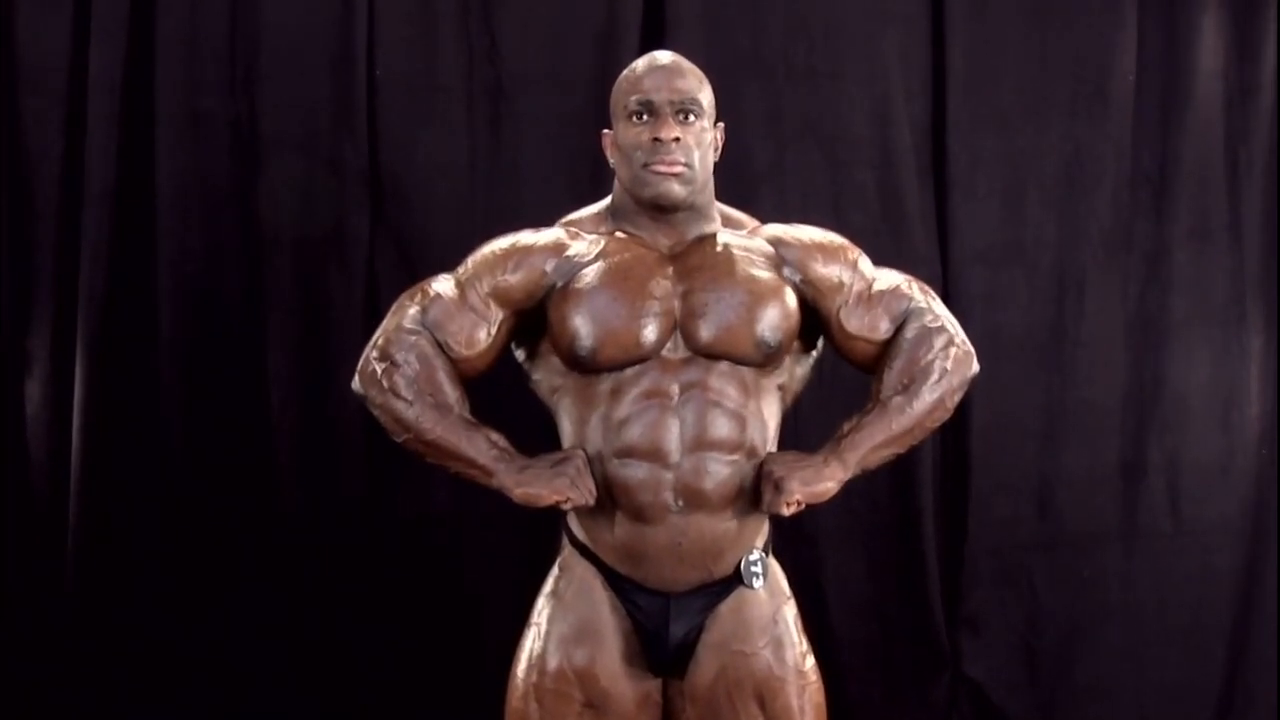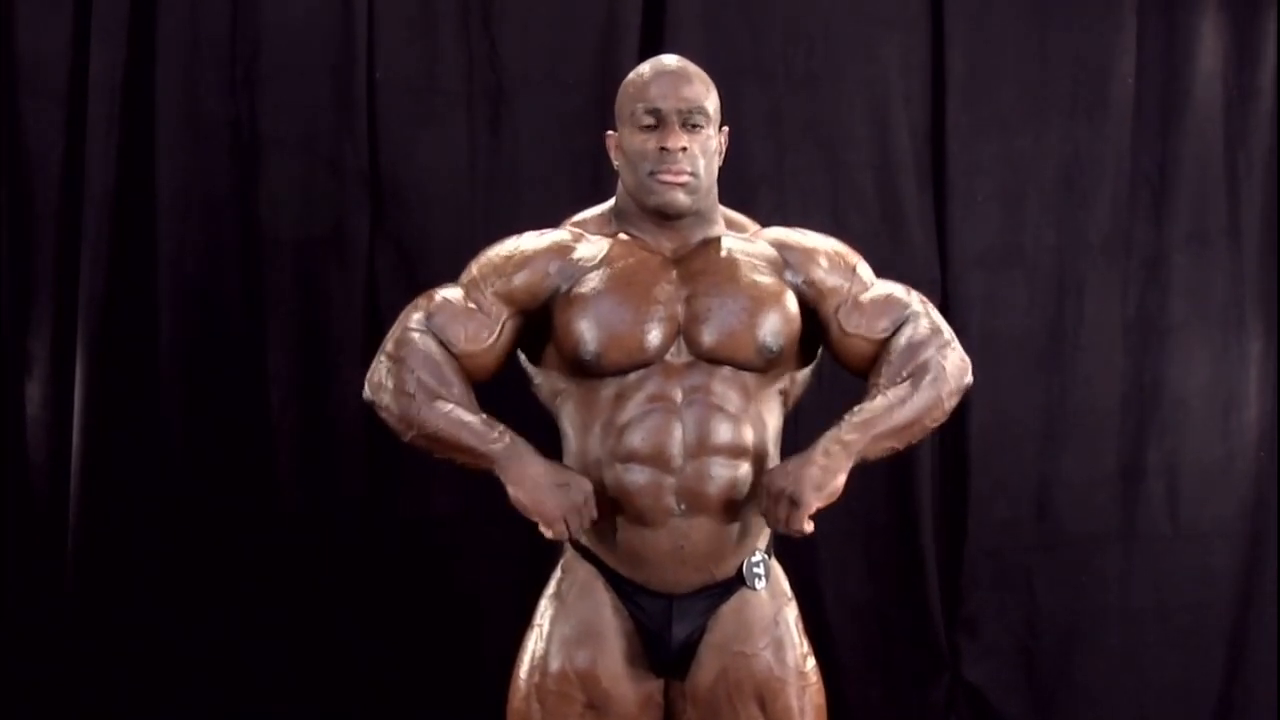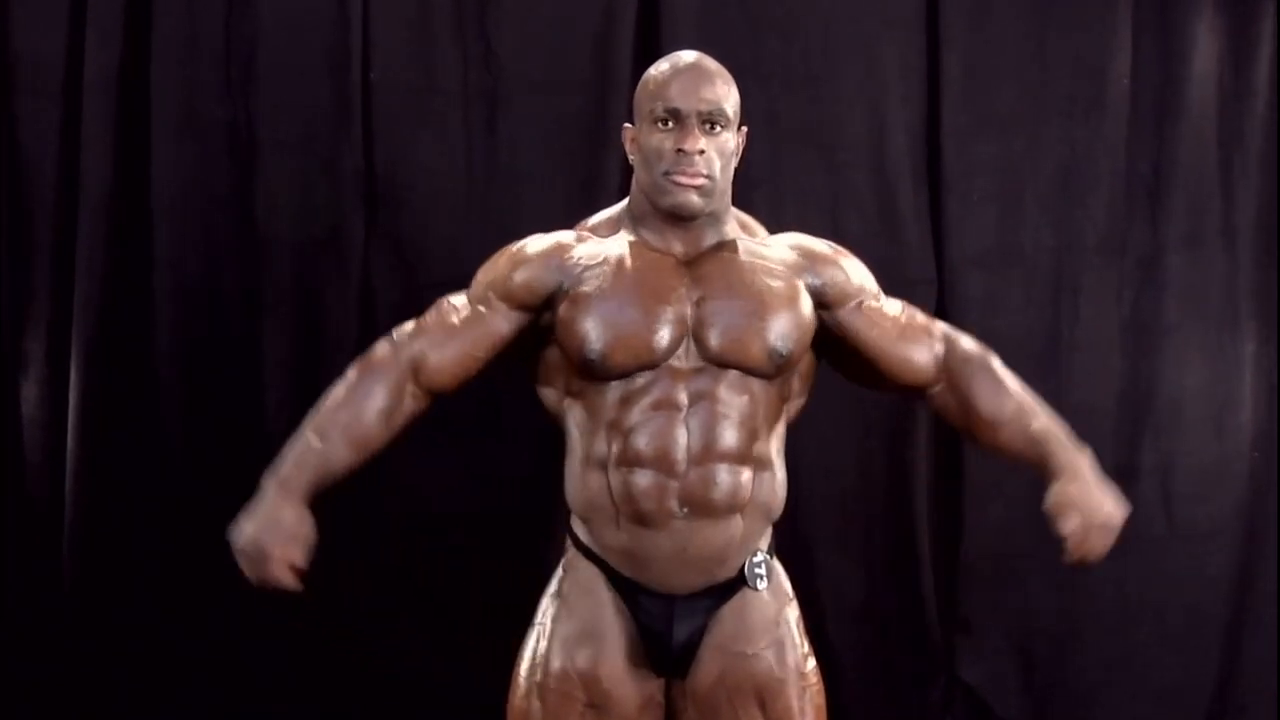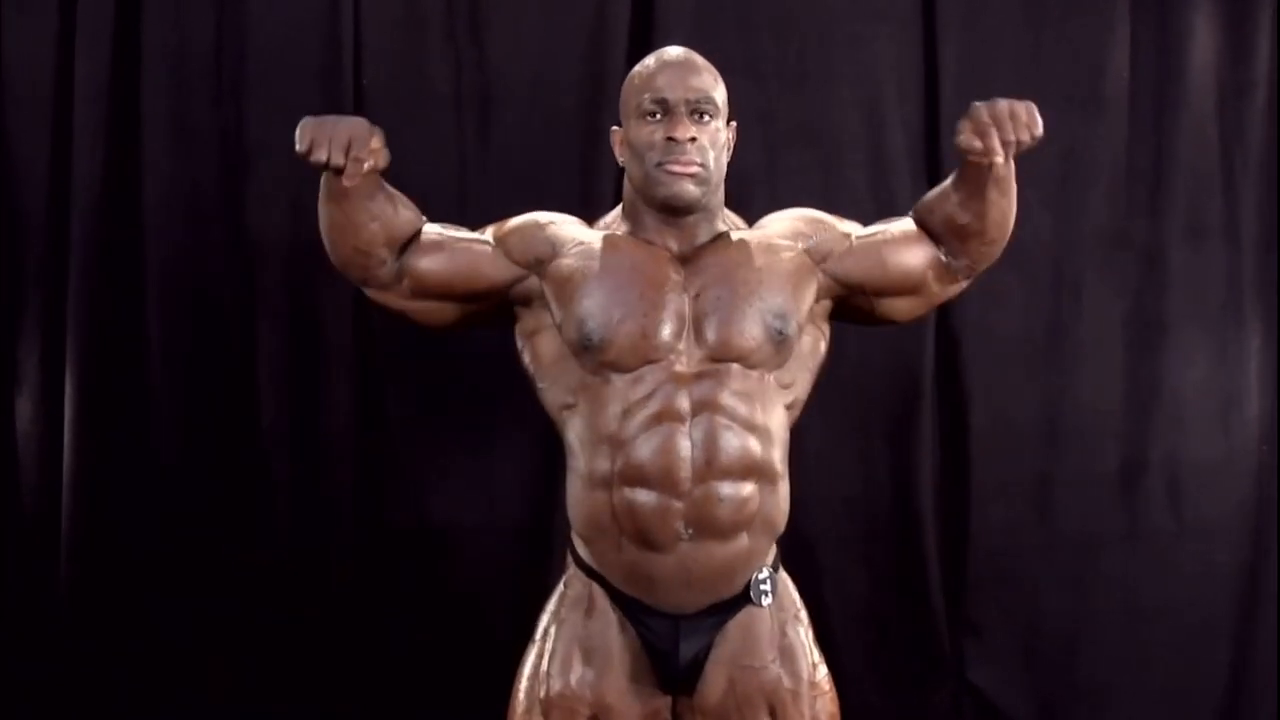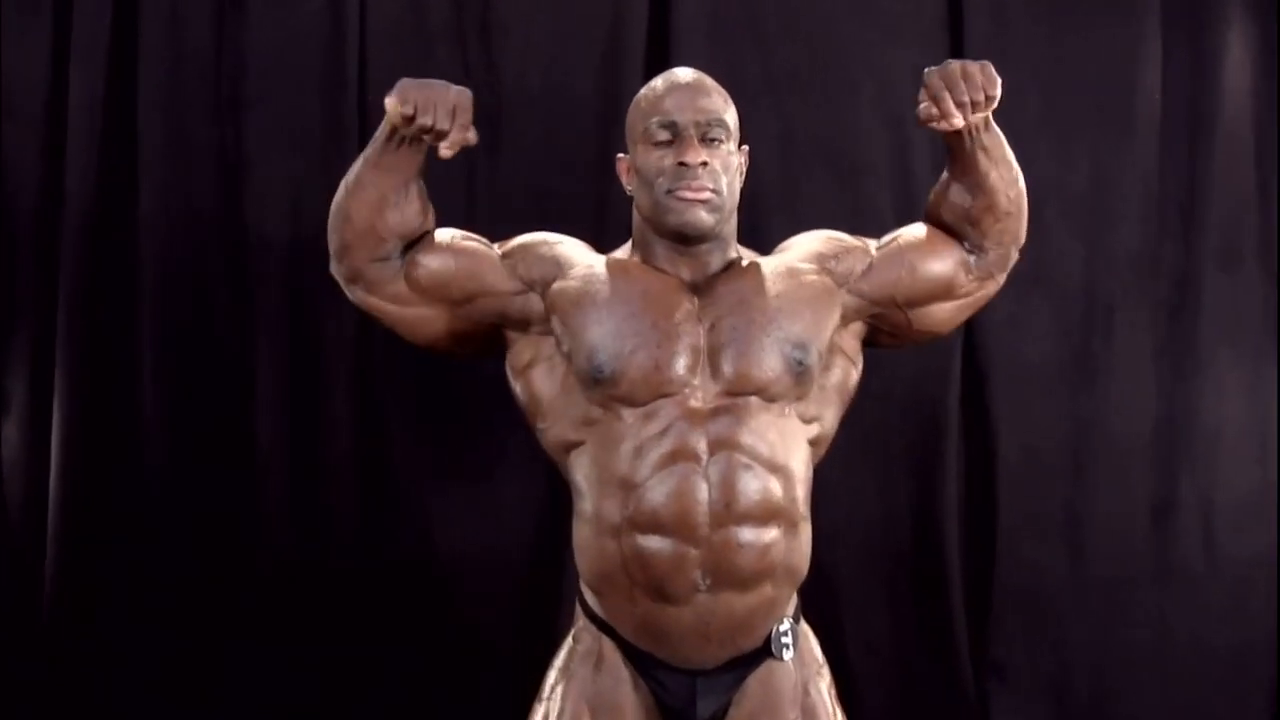
dt=0.5s
person 1, frame 1
left shoulder: (794, 260)
right shoulder: (545, 262)
left elbow: (942, 347)
right elbow: (393, 359)
left wrist: (836, 461)
right wrist: (508, 468)
left hip: (742, 599)
right hip: (595, 597)
person 1, frame 2
left shoulder: (795, 263)
right shoulder: (546, 265)
left elbow: (938, 356)
right elbow: (401, 369)
left wrist: (836, 450)
right wrist: (515, 460)
left hip: (743, 603)
right hip: (597, 602)
person 1, frame 3
left shoulder: (802, 272)
right shoulder: (558, 268)
left elbow: (944, 362)
right elbow: (407, 367)
left wrist: (1063, 458)
right wrist: (289, 485)
left hip: (745, 603)
right hip: (598, 599)
person 1, frame 4
left shoulder: (799, 256)
right shoulder: (552, 258)
left elbow: (951, 249)
right elbow: (388, 259)
left wrist: (987, 166)
right wrist: (348, 178)
left hip: (751, 617)
right hip: (601, 616)
person 1, frame 5
left shoulder: (822, 286)
right shoulder: (554, 288)
left elbow: (984, 250)
right elbow: (370, 264)
left wrist: (973, 127)
right wrist: (402, 135)
